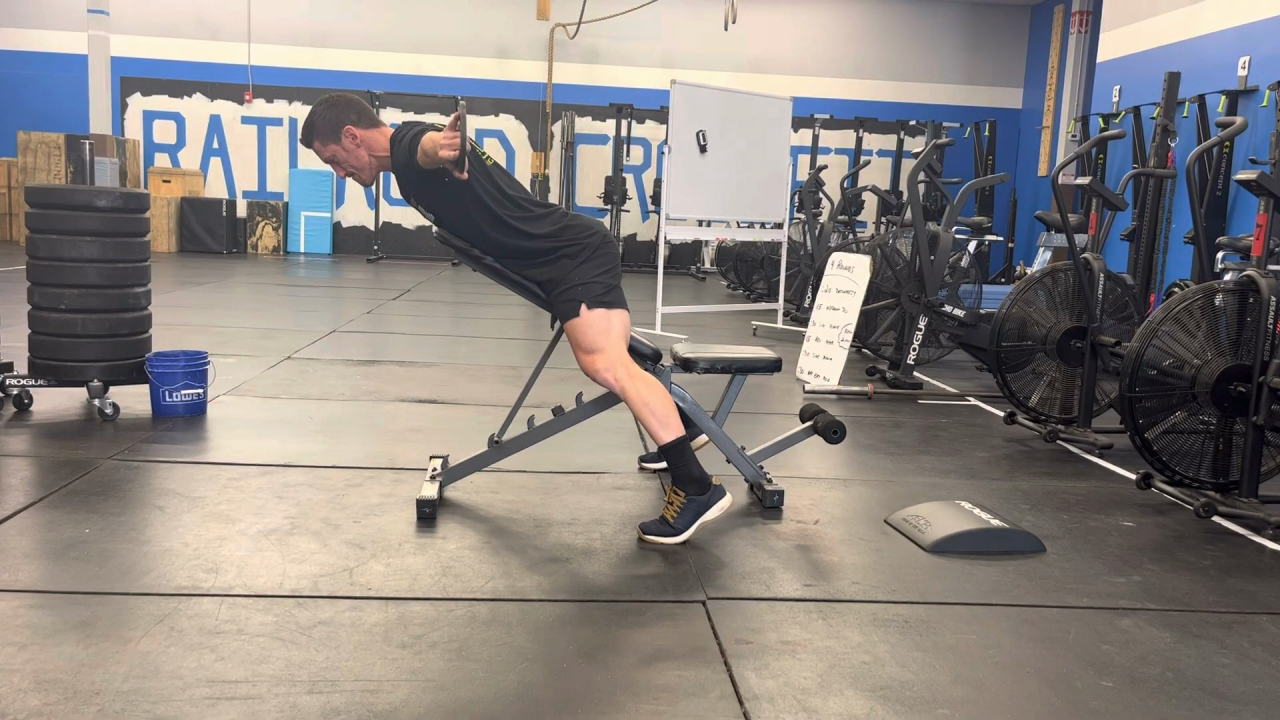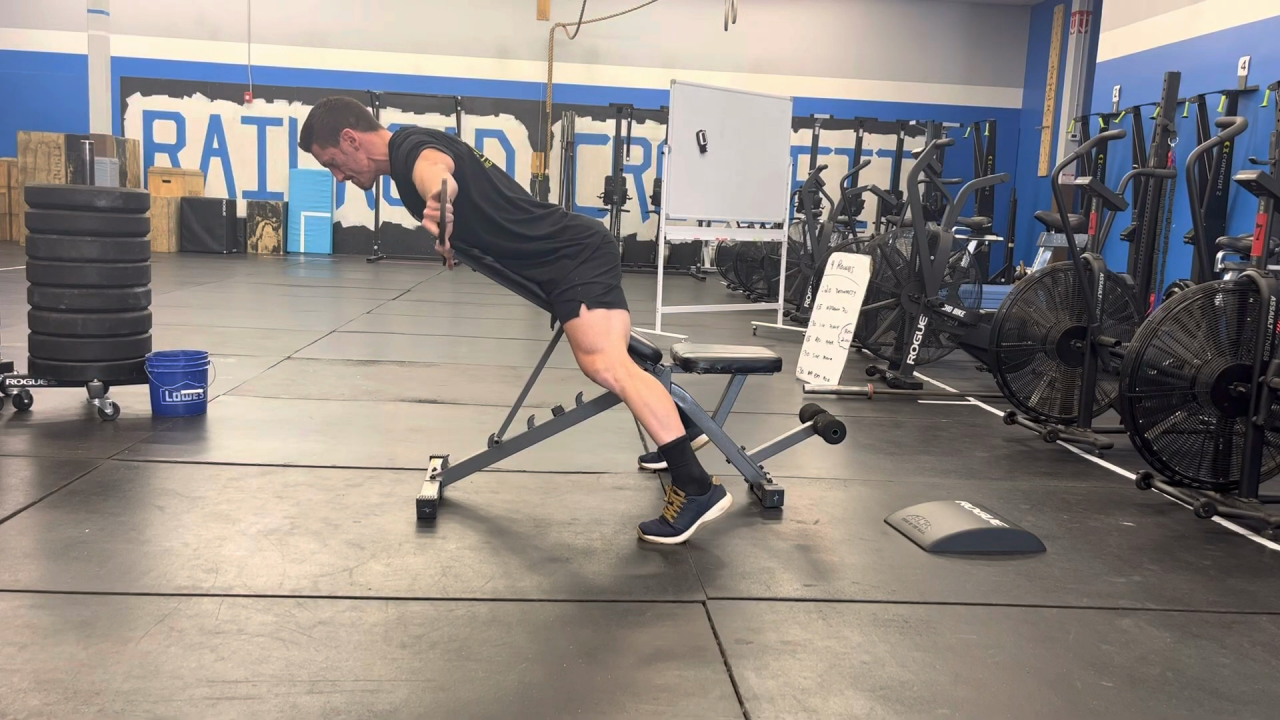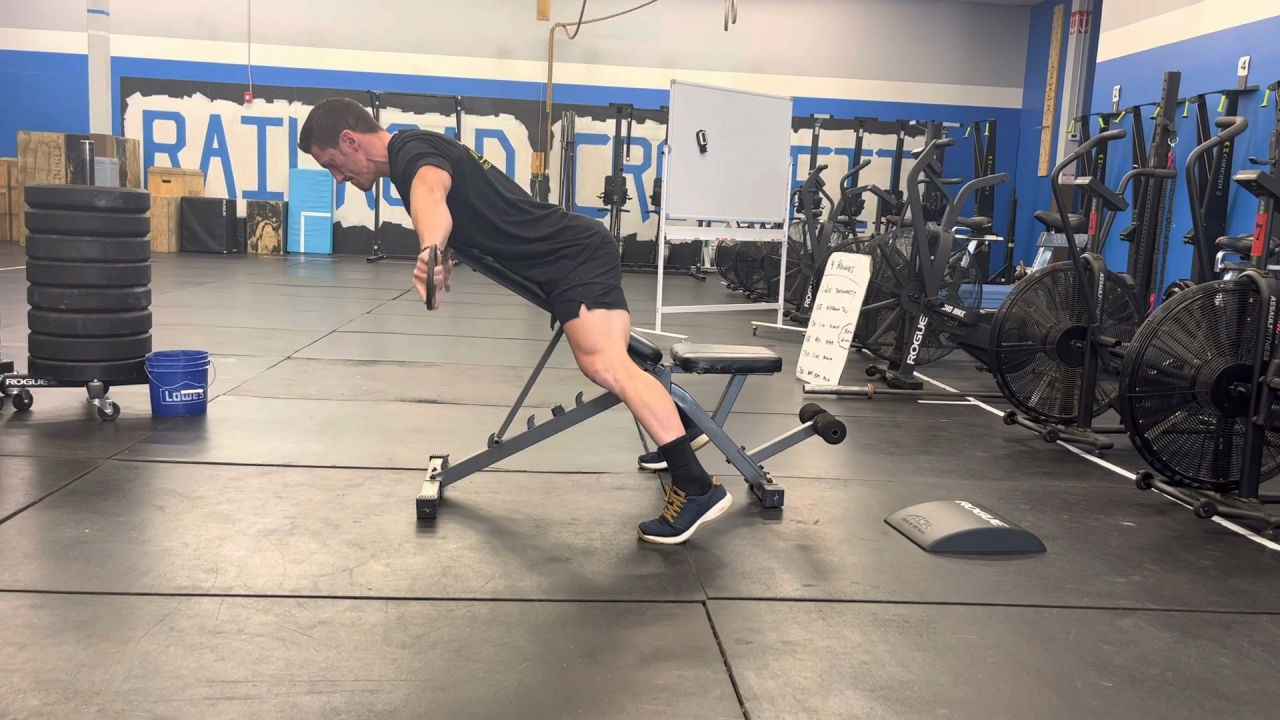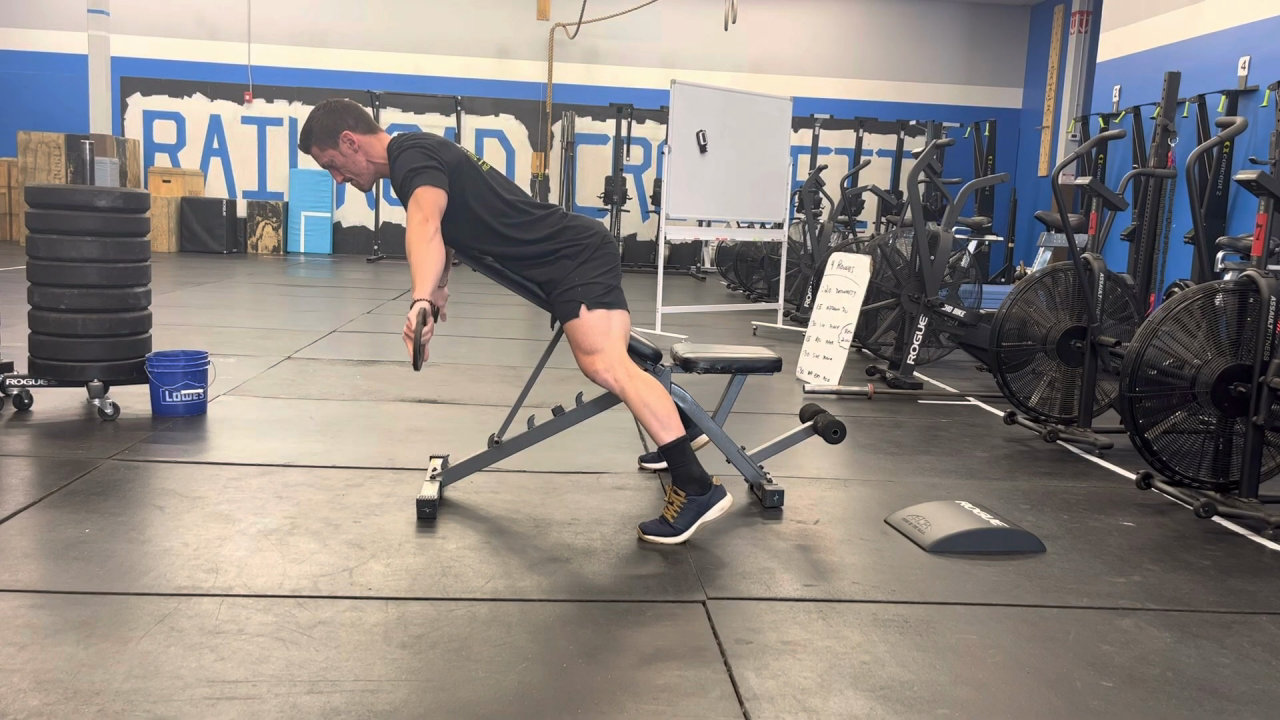
dt=0.7s
person 1, frame 1
left shoulder: (409, 144)
right shoulder: (409, 158)
left elbow: (432, 142)
left wrist: (447, 146)
left hip: (575, 254)
right hip: (569, 252)
left knee: (604, 364)
right knee: (609, 354)
left ankle: (696, 488)
right ankle: (682, 425)
person 1, frame 2
left shoulder: (409, 148)
right shoulder: (413, 148)
left elbow: (433, 168)
left wrist: (439, 197)
right wrist: (448, 237)
left hip: (574, 253)
right hip: (569, 252)
left knee: (603, 363)
right knee: (610, 356)
left ankle: (696, 487)
right ankle: (681, 426)
person 1, frame 3
left shoulder: (411, 150)
right shoulder: (415, 150)
left elbow: (430, 195)
left wrist: (429, 252)
right wrist: (442, 256)
left hip: (575, 254)
right hip: (570, 252)
left knee: (604, 363)
right knee: (608, 355)
left ankle: (696, 487)
right ankle: (680, 428)
person 1, frame 4
left shoulder: (411, 156)
right shoulder: (416, 152)
left elbow: (424, 225)
right elbow: (446, 224)
left wrist: (420, 300)
right wrist: (438, 286)
left hip: (574, 255)
right hip: (571, 252)
left knee: (603, 363)
right knee: (608, 355)
left ankle: (696, 486)
right ankle: (681, 427)
